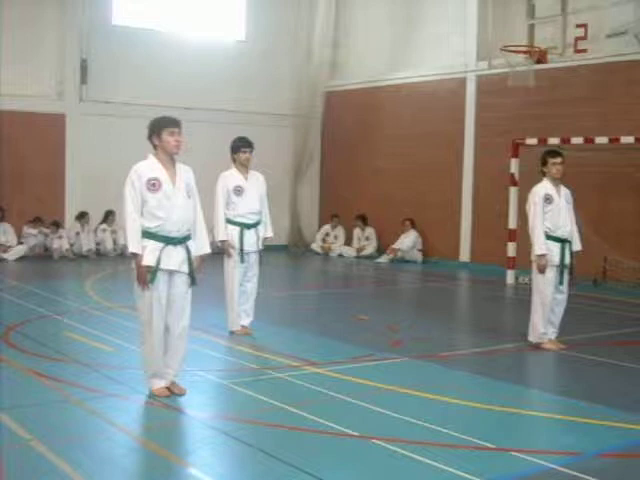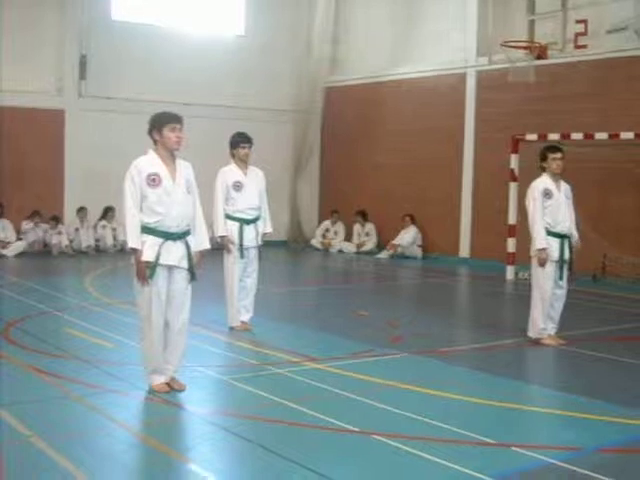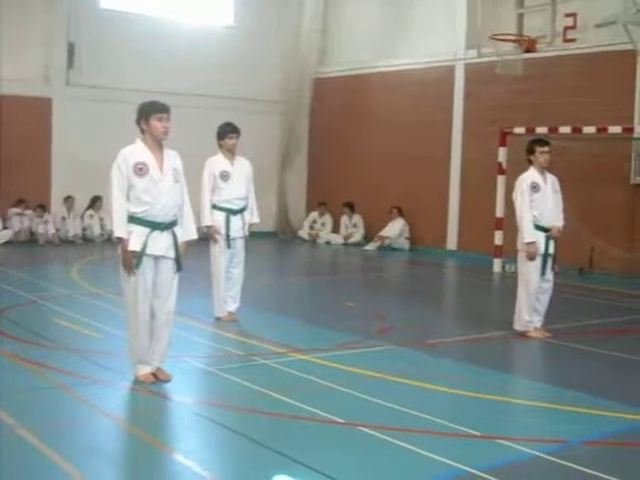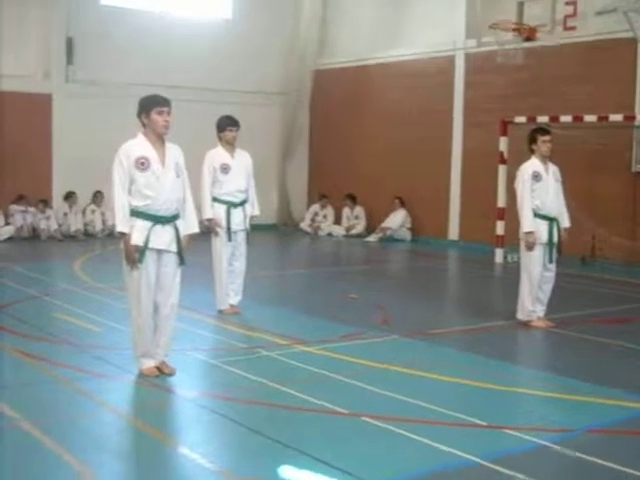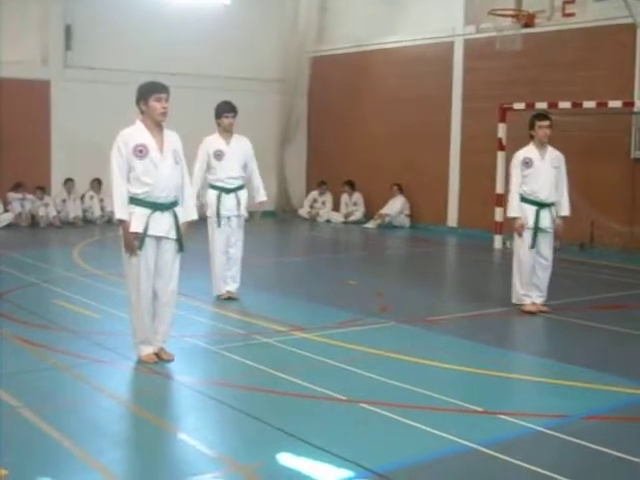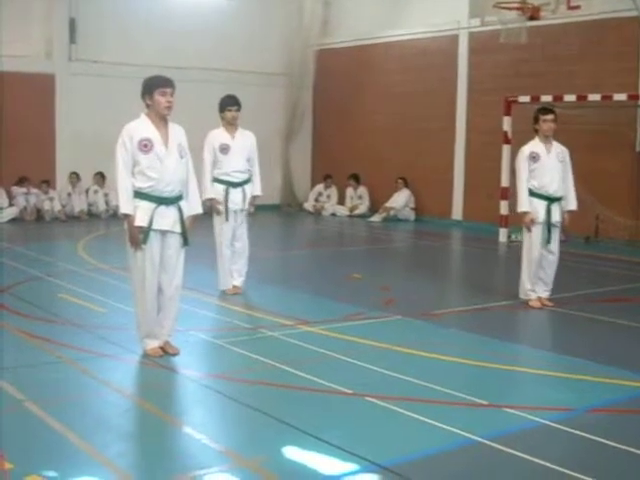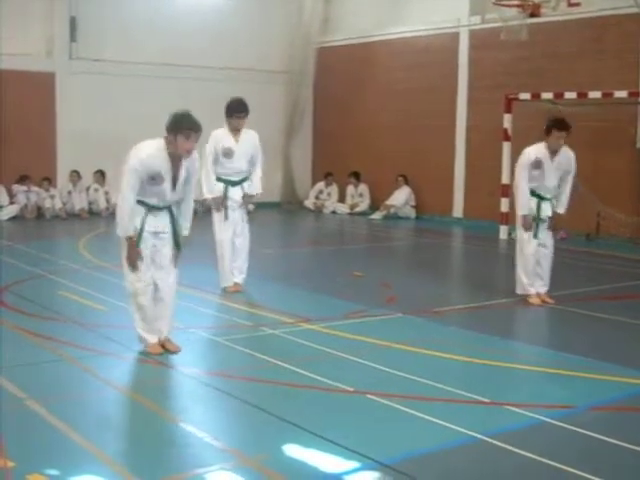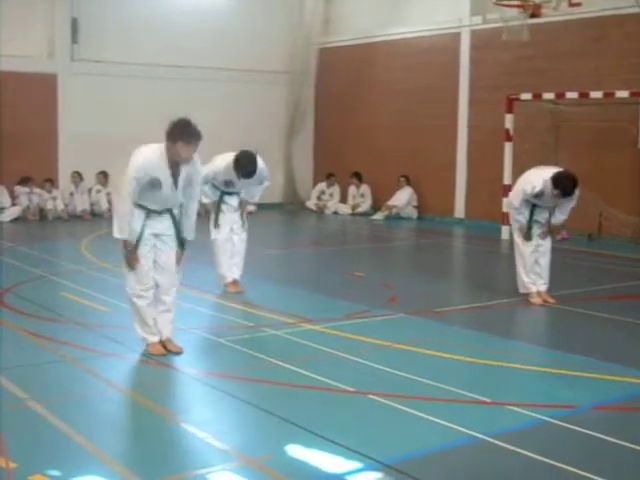
dt=0.5s
person 1, frame 1
left shoulder: (186, 173)
right shoulder: (141, 171)
left elbow: (195, 213)
right elbow: (132, 215)
left wrist: (198, 253)
right wrist: (139, 257)
left hip: (182, 253)
right hip: (154, 253)
left knee: (179, 319)
right knee: (154, 319)
left ankle: (170, 375)
right ankle: (156, 378)
person 1, frame 2
left shoulder: (186, 168)
right shoulder: (140, 166)
left elbow: (195, 209)
right elbow: (132, 210)
left wrist: (197, 249)
right wrist: (138, 253)
left hip: (182, 248)
right hip: (153, 248)
left knee: (179, 315)
right knee: (154, 314)
left ankle: (170, 372)
right ankle: (156, 374)
person 1, frame 3
left shoulder: (174, 158)
right shoulder: (128, 156)
left elbow: (182, 199)
right elbow: (119, 200)
left wrist: (184, 239)
right wrist: (124, 242)
left hip: (168, 239)
right hip: (140, 238)
left knee: (165, 305)
right knee: (139, 305)
left ankle: (155, 361)
right ankle: (141, 364)
person 1, frame 4
left shoulder: (175, 152)
right shoulder: (129, 150)
left elbow: (184, 192)
right elbow: (120, 194)
left wrist: (187, 232)
right wrist: (126, 237)
left hip: (170, 232)
right hip: (142, 232)
left knee: (168, 298)
right knee: (143, 298)
left ankle: (160, 355)
right ankle: (146, 358)
person 1, frame 5
left shoulder: (174, 139)
right shoulder: (127, 137)
left elbow: (183, 180)
right elbow: (119, 182)
left wrist: (185, 219)
right wrist: (125, 224)
left hip: (170, 219)
right hip: (141, 219)
left knee: (167, 286)
right knee: (142, 286)
left ankle: (159, 342)
right ankle: (145, 345)
person 1, frame 6
left shoulder: (179, 132)
right shoulder: (132, 131)
left elbow: (188, 174)
right elbow: (124, 176)
left wrist: (190, 214)
right wrist: (130, 218)
left hip: (175, 213)
right hip: (145, 214)
left knee: (172, 280)
right knee: (147, 281)
left ankle: (164, 336)
right ankle: (150, 339)
person 1, frame 7
left shoulder: (191, 161)
right shoulder: (143, 155)
left elbow: (186, 200)
right elbow: (127, 199)
left wrist: (179, 238)
right wrist: (131, 240)
left hip: (166, 218)
right hip: (138, 217)
left knee: (167, 278)
right knee: (141, 280)
left ankle: (163, 332)
right ankle: (150, 336)
person 1, frame 8
left shoulder: (193, 165)
right shoulder: (144, 160)
left elbow: (190, 204)
right elbow: (123, 201)
left wrist: (184, 241)
right wrist: (127, 242)
left hip: (167, 221)
right hip: (139, 220)
left knee: (169, 280)
right knee: (141, 282)
left ankle: (165, 333)
right ankle: (151, 336)
person 2, frame 1
left shoulder: (566, 193)
right shoulder: (539, 191)
left elbow: (571, 222)
right elbow: (536, 224)
left wrist: (575, 249)
right wrist: (540, 253)
left hip: (563, 249)
right hip: (547, 249)
left knee: (560, 294)
right knee: (544, 294)
left ankle: (550, 335)
right ankle: (540, 336)
person 2, frame 2
left shoulder: (566, 188)
right shoulder: (538, 186)
left elbow: (570, 217)
right elbow: (535, 218)
left wrist: (574, 237)
right wrist: (541, 247)
left hip: (562, 244)
right hip: (547, 243)
left knee: (559, 290)
right knee: (544, 289)
left ankle: (550, 331)
right ankle: (540, 332)
person 2, frame 3
left shoulder: (553, 181)
right shoulder: (525, 180)
left elbow: (558, 208)
right elbow: (523, 212)
left wrist: (558, 226)
right wrist: (530, 241)
left hip: (549, 239)
right hip: (532, 237)
left knee: (546, 283)
right knee: (530, 282)
left ankle: (536, 323)
right ankle: (526, 324)
person 2, frame 4
left shoulder: (554, 170)
right shoulder: (526, 169)
left elbow: (559, 199)
right elbow: (524, 202)
left wrist: (564, 225)
right wrist: (528, 231)
left hip: (551, 227)
right hip: (535, 226)
left knee: (548, 272)
right knee: (532, 272)
left ankle: (539, 312)
right ankle: (529, 314)
person 2, frame 5
left shoulder: (558, 157)
right shoulder: (521, 156)
left elbow: (562, 187)
right elbow: (514, 187)
left wrist: (561, 215)
right wrist: (516, 216)
left hip: (547, 213)
right hip: (527, 212)
left knee: (545, 259)
right knee: (525, 257)
left ankle: (537, 298)
right ankle: (524, 299)
person 2, frame 6
left shoulder: (562, 151)
right shoulder: (527, 150)
left elbow: (568, 181)
right elbow: (522, 182)
left wrist: (567, 209)
right wrist: (525, 211)
left hip: (555, 207)
right hip: (536, 206)
left knee: (551, 252)
right knee: (533, 251)
left ankle: (543, 292)
right ankle: (530, 293)
person 2, frame 7
left shoulder: (569, 157)
right shoulder: (530, 153)
left elbow: (565, 186)
right elbow: (520, 183)
left wrist: (558, 211)
right wrist: (524, 213)
left hip: (547, 205)
right hip: (528, 203)
left knee: (546, 248)
right knee: (528, 247)
left ankle: (541, 289)
right ankle: (529, 289)
person 2, frame 8
left shoulder: (571, 190)
right shoulder: (532, 183)
left elbow: (565, 206)
right elbow: (513, 203)
left wrist: (553, 224)
right wrist: (522, 226)
left hip: (544, 209)
right hip: (523, 207)
left knee: (543, 248)
right knee: (526, 248)
left ankle: (541, 289)
right ankle: (531, 290)
person 3, frame 1
left shoulder: (259, 178)
right shoulder: (225, 178)
left elbow: (264, 207)
right elbow: (219, 209)
left wrist: (266, 233)
right wrist: (223, 238)
left hip: (253, 234)
right hip: (235, 234)
left knee: (251, 280)
right knee: (235, 280)
left ankle: (246, 321)
right ankle: (235, 324)
person 3, frame 2
left shoulder: (258, 174)
right shoulder: (225, 173)
left elbow: (263, 203)
right elbow: (219, 204)
left wrist: (265, 229)
right wrist: (222, 234)
left hip: (253, 229)
right hip: (234, 229)
left knee: (250, 276)
right knee: (234, 276)
left ankle: (245, 317)
right ankle: (235, 320)
person 3, frame 3
left shoulder: (245, 164)
right shoulder: (212, 163)
left elbow: (250, 193)
right elbow: (205, 194)
left wrist: (251, 220)
right wrist: (208, 224)
left hip: (239, 220)
right hip: (220, 219)
left knee: (237, 266)
right knee: (220, 266)
left ankle: (232, 307)
right ankle: (221, 310)
person 3, frame 4
left shoulder: (245, 157)
right shoulder: (212, 156)
left elbow: (250, 186)
right elbow: (206, 187)
left wrist: (252, 212)
right wrist: (209, 217)
left hip: (240, 212)
right hip: (221, 211)
left knee: (239, 259)
right knee: (222, 259)
left ankle: (234, 300)
right ankle: (224, 303)
person 3, frame 5
left shoulder: (244, 143)
right shoulder: (208, 143)
left elbow: (252, 171)
right elbow: (199, 172)
left wrist: (260, 197)
left hip: (237, 198)
right hip: (216, 198)
left knee: (235, 246)
right knee: (218, 246)
left ankle: (231, 287)
right ankle: (221, 288)
person 3, frame 6
left shoulder: (249, 137)
right shoulder: (213, 136)
left elbow: (254, 167)
right elbow: (207, 168)
left wrist: (254, 194)
right wrist: (210, 197)
left hip: (243, 192)
right hip: (222, 192)
left knee: (241, 240)
right knee: (224, 240)
left ankle: (238, 281)
right ankle: (226, 282)
person 3, frame 7
left shoulder: (252, 137)
right shoulder: (217, 136)
left elbow: (257, 165)
right elbow: (208, 166)
left wrist: (252, 192)
right wrist: (213, 195)
left hip: (242, 191)
right hip: (221, 192)
left knee: (242, 237)
right knee: (224, 237)
left ankle: (238, 279)
right ankle: (228, 280)
person 3, frame 8
left shoulder: (260, 166)
right shoulder: (219, 165)
left elbow: (264, 182)
right elbow: (200, 180)
left wrist: (248, 199)
right wrist: (212, 201)
left hip: (239, 199)
right hip: (219, 197)
left knee: (239, 235)
right knee: (221, 236)
left ankle: (235, 277)
right ankle: (228, 279)
